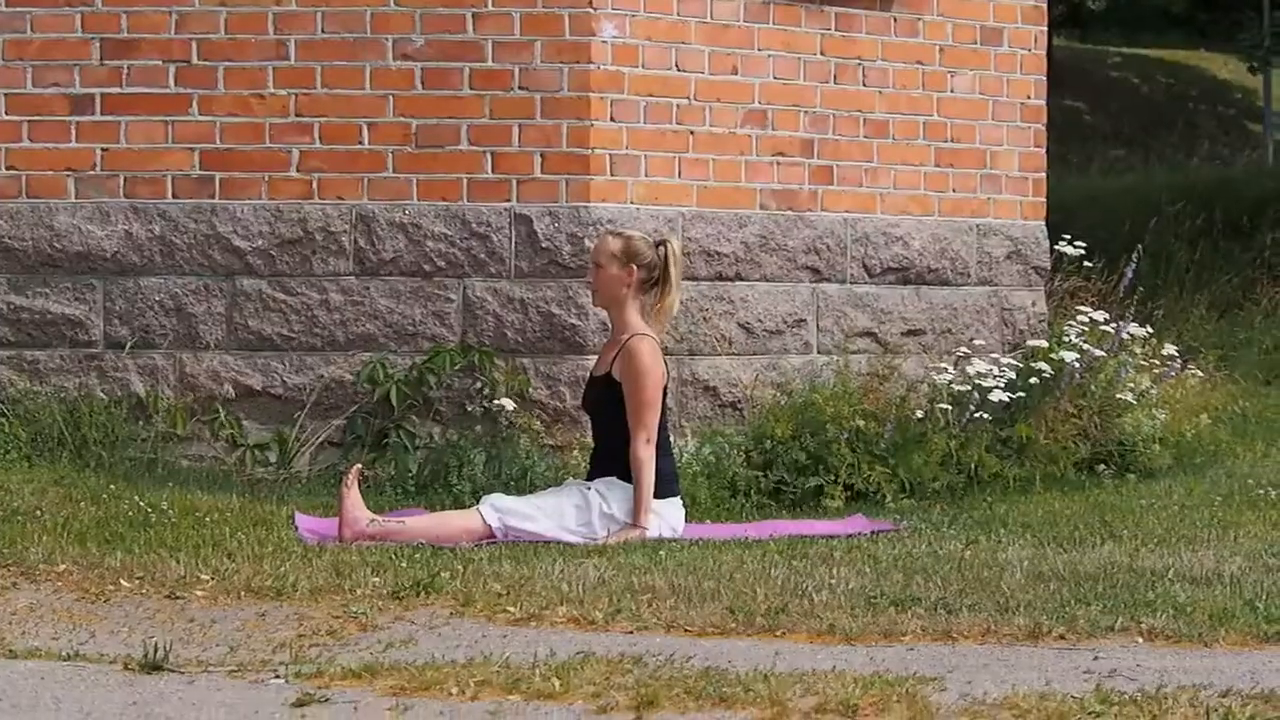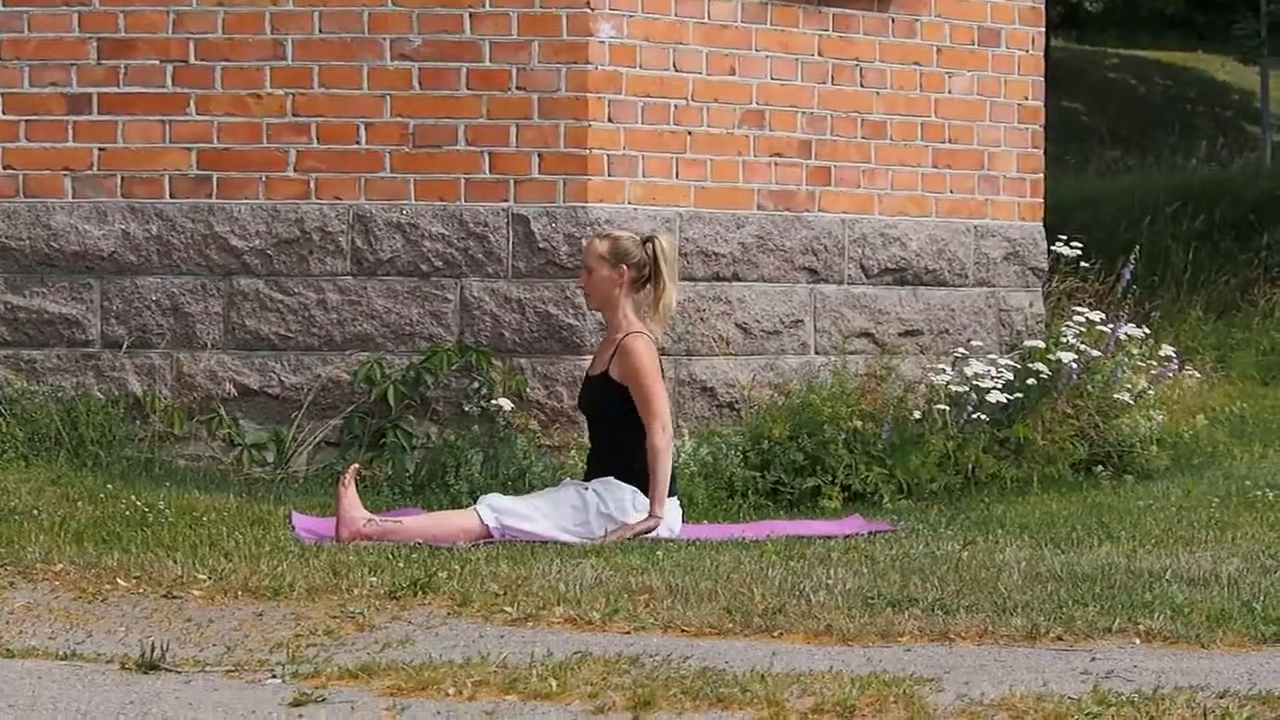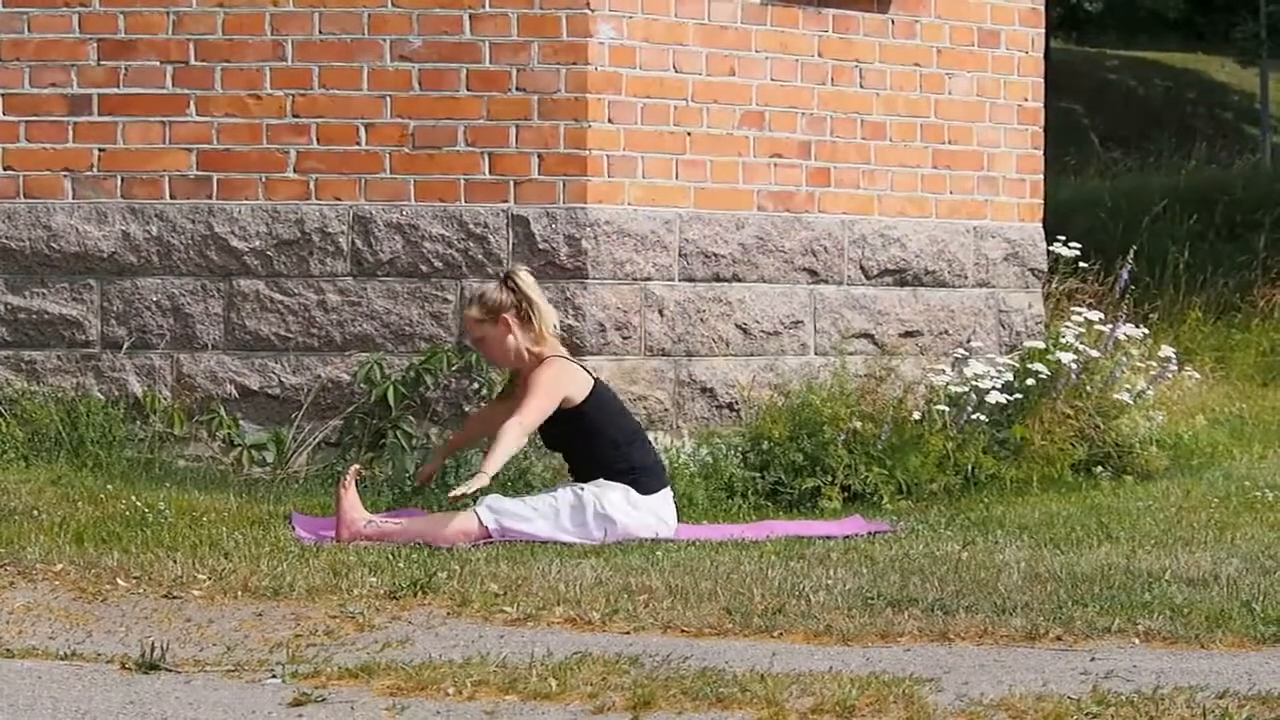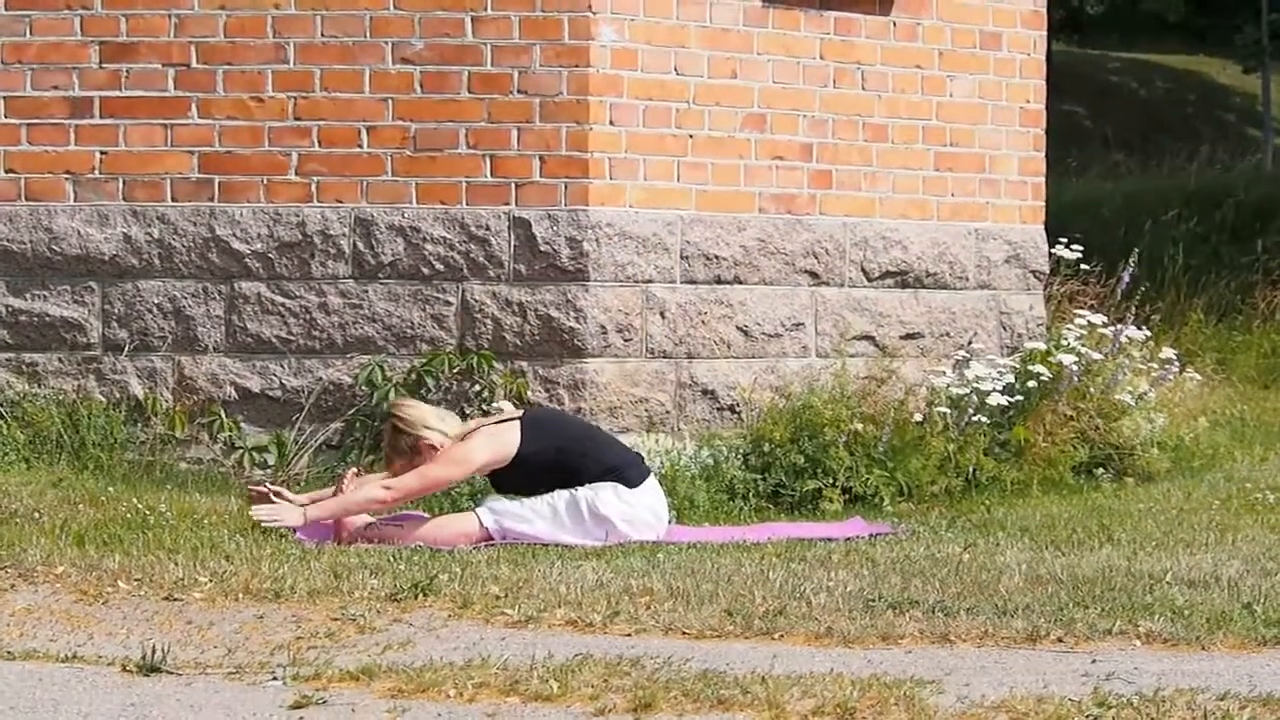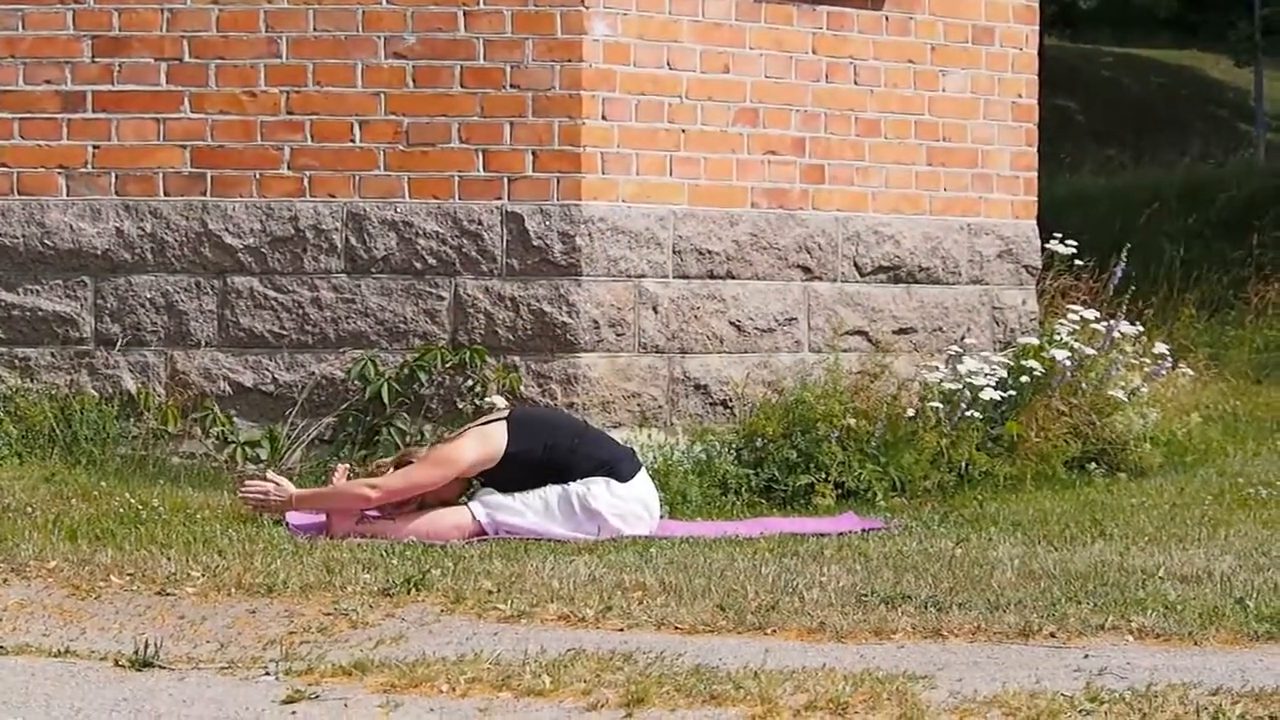
dt=0.7s
person 1, frame 1
left shoulder: (639, 349)
right shoulder: (616, 345)
left elbow: (644, 441)
left wrist: (640, 523)
left hip: (637, 502)
right hip: (610, 492)
left knee: (500, 516)
right knee: (503, 508)
left ankle: (369, 529)
right ankle: (374, 526)
person 1, frame 2
left shoulder: (634, 347)
right shoulder: (613, 344)
left elbow: (660, 431)
left wrist: (656, 511)
left hip: (635, 501)
right hip: (610, 493)
left knee: (496, 516)
right knee: (500, 510)
left ankle: (367, 529)
right ankle: (372, 527)
person 1, frame 3
left shoulder: (553, 372)
right shoulder: (530, 370)
left elbow: (519, 428)
right elbow: (488, 416)
left wrist: (486, 473)
right wrist: (441, 453)
left hip: (635, 505)
right hip: (616, 498)
left knee: (492, 518)
right knee: (495, 515)
left ankle: (365, 530)
person 1, frame 4
left shoulder: (480, 446)
right shoulder: (482, 432)
left elbow: (389, 492)
right elbow: (388, 479)
left wrist: (306, 514)
right wrist: (304, 498)
left hip: (623, 507)
right hip: (624, 501)
left knee: (482, 527)
person 1, frame 5
left shoulder: (465, 453)
right shoulder: (473, 441)
left elbow: (373, 491)
right elbow: (380, 488)
left wrist: (293, 499)
left hip: (614, 501)
right hip: (618, 494)
left knee: (474, 520)
